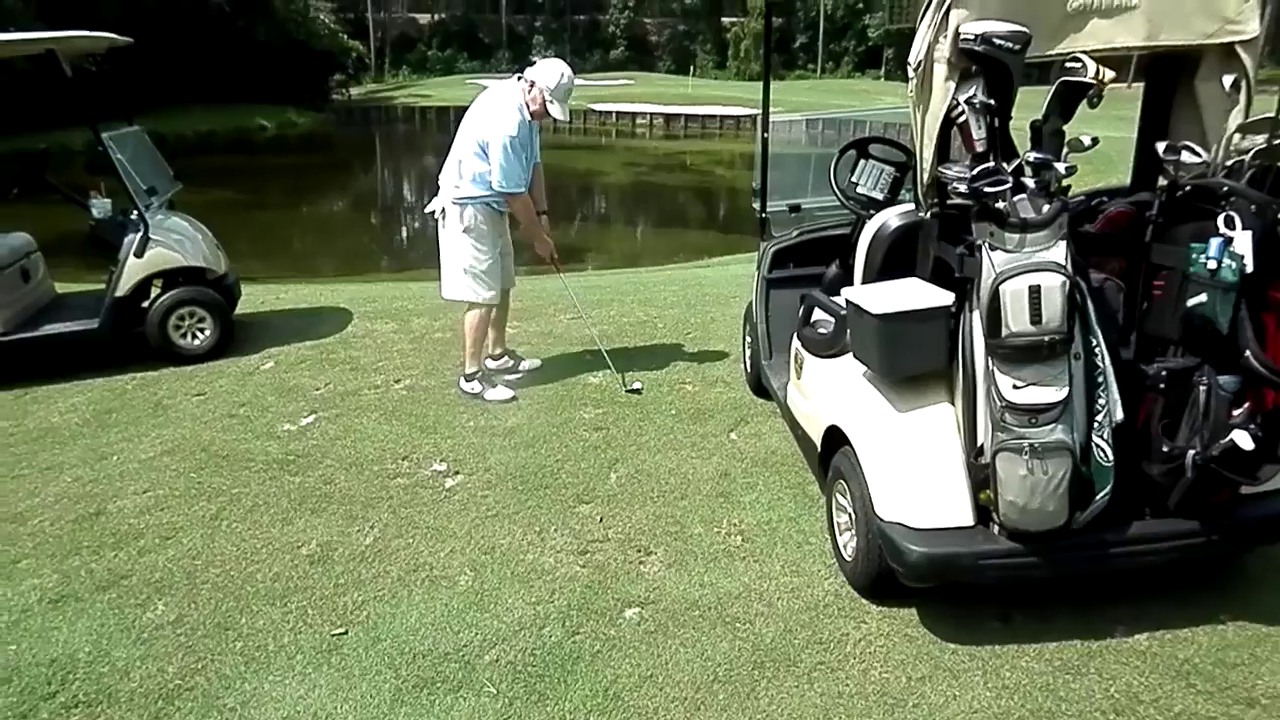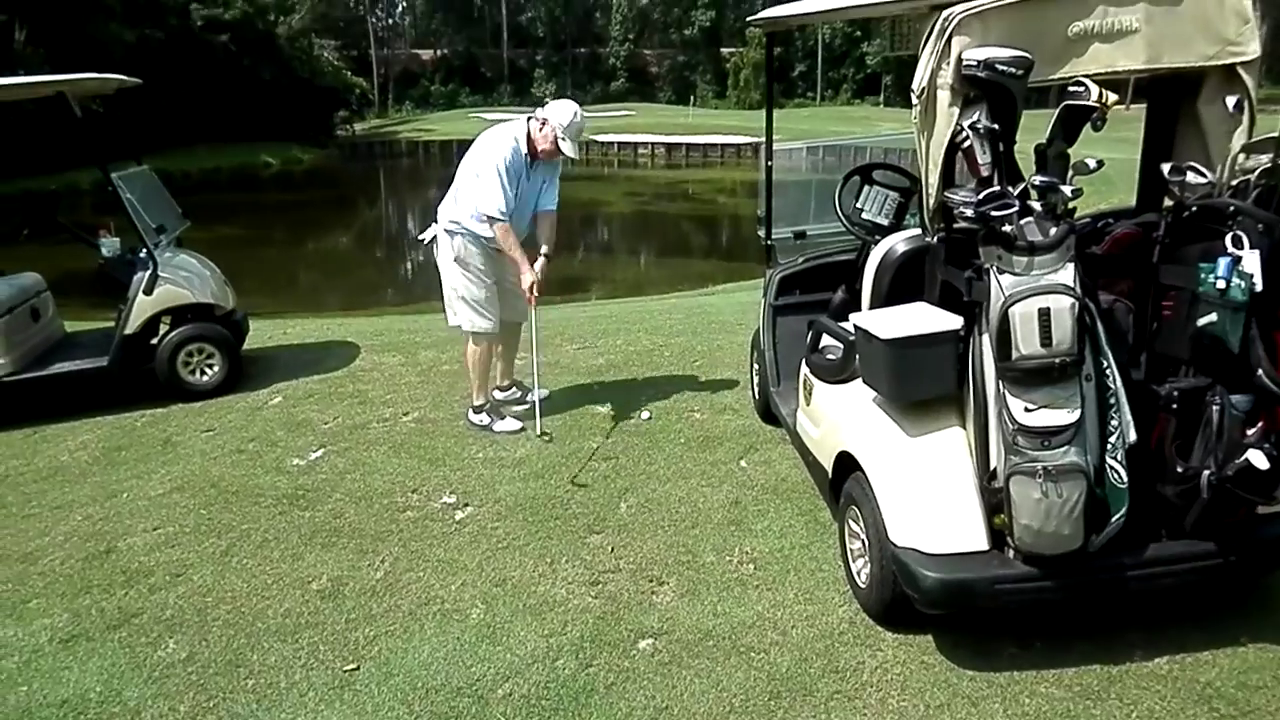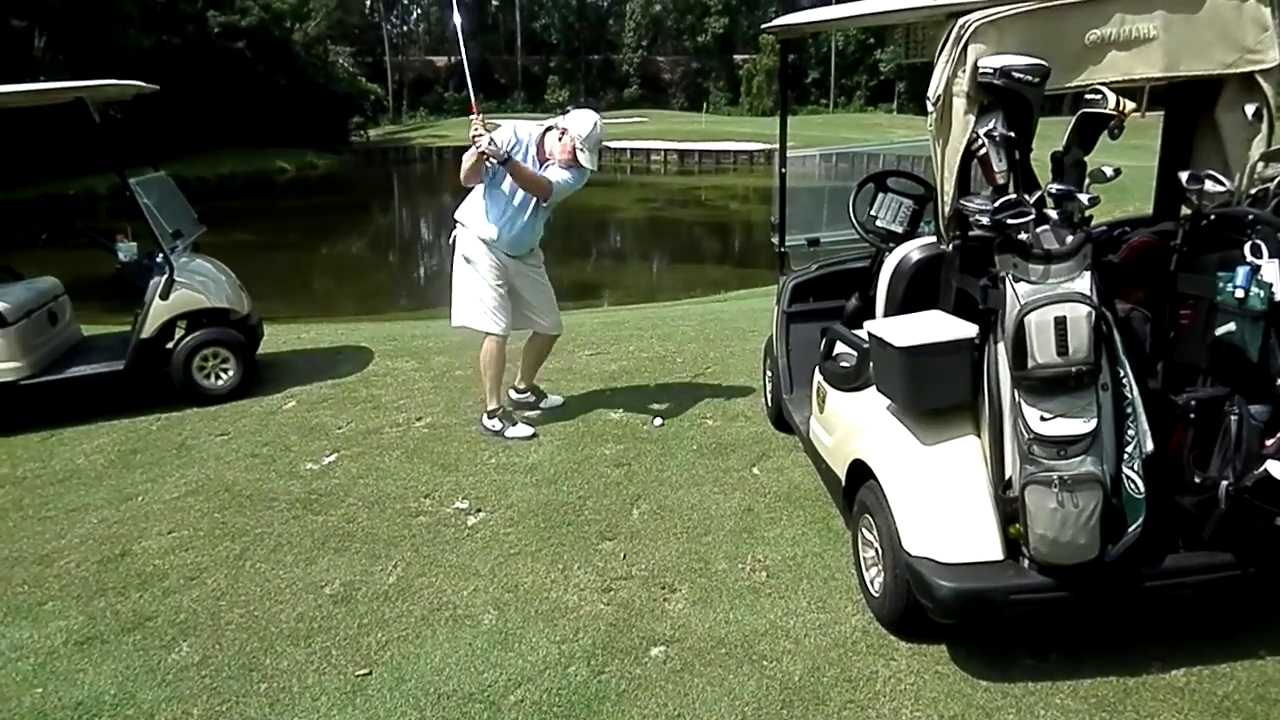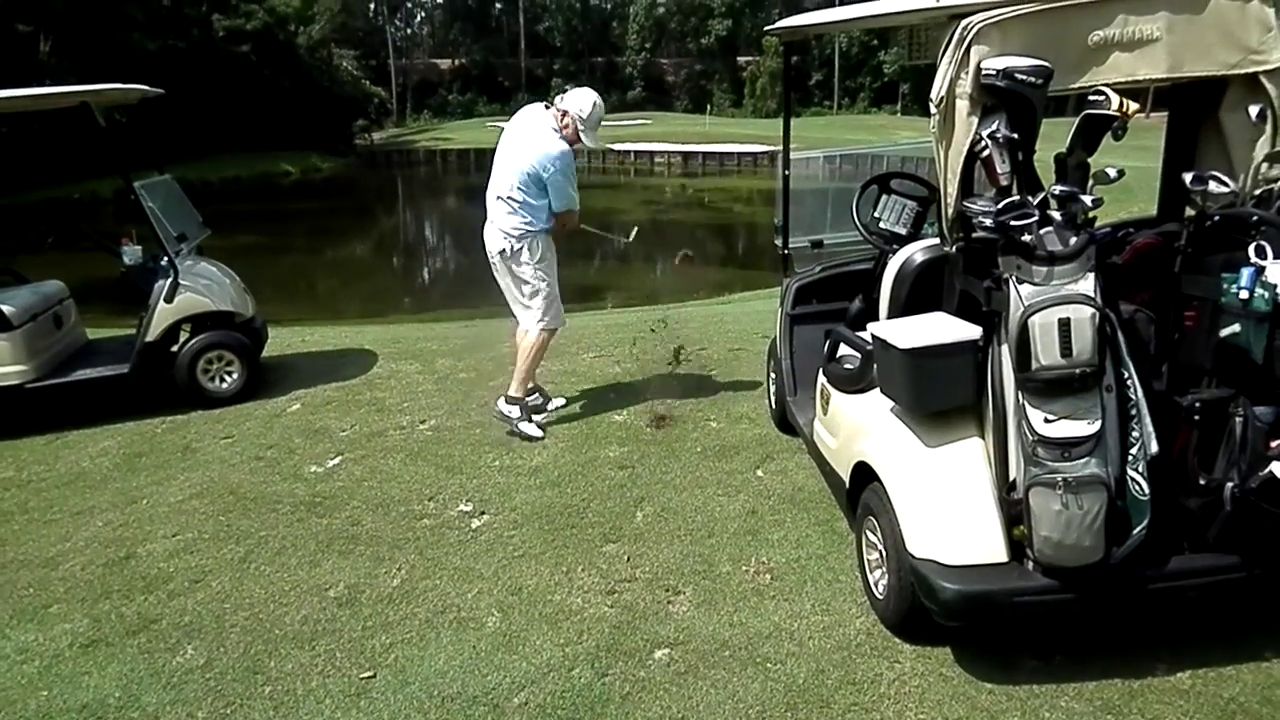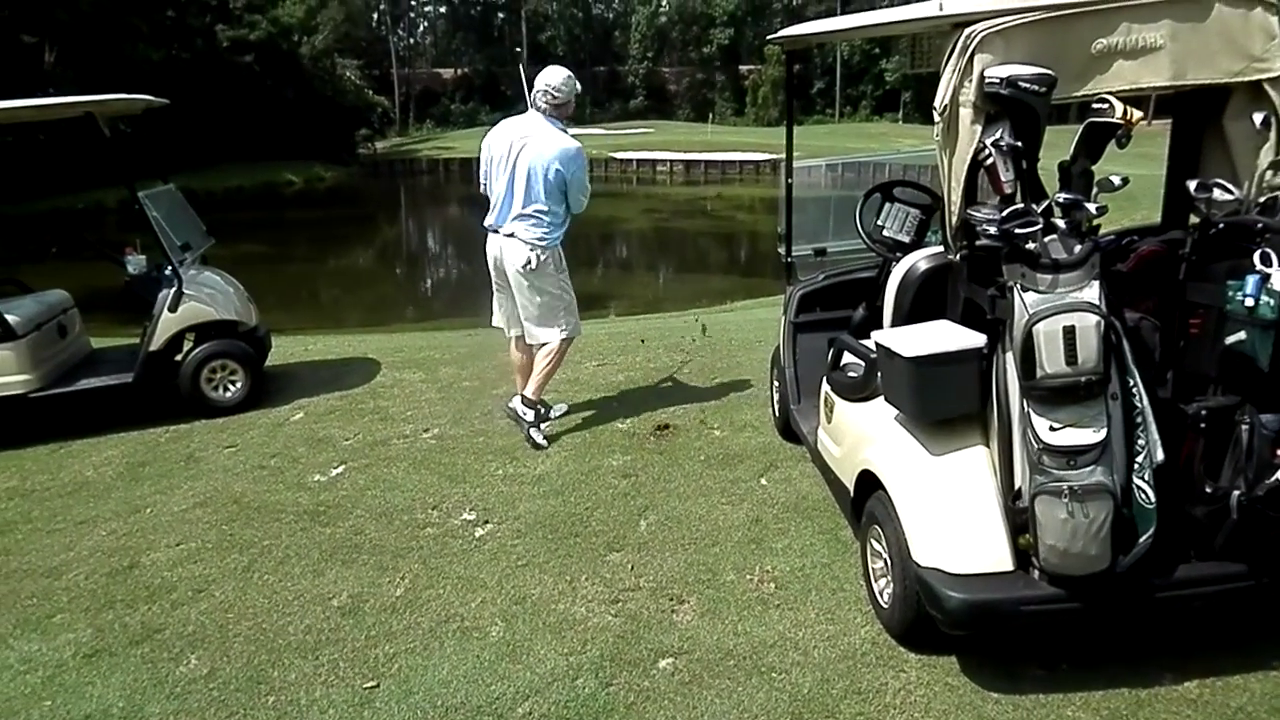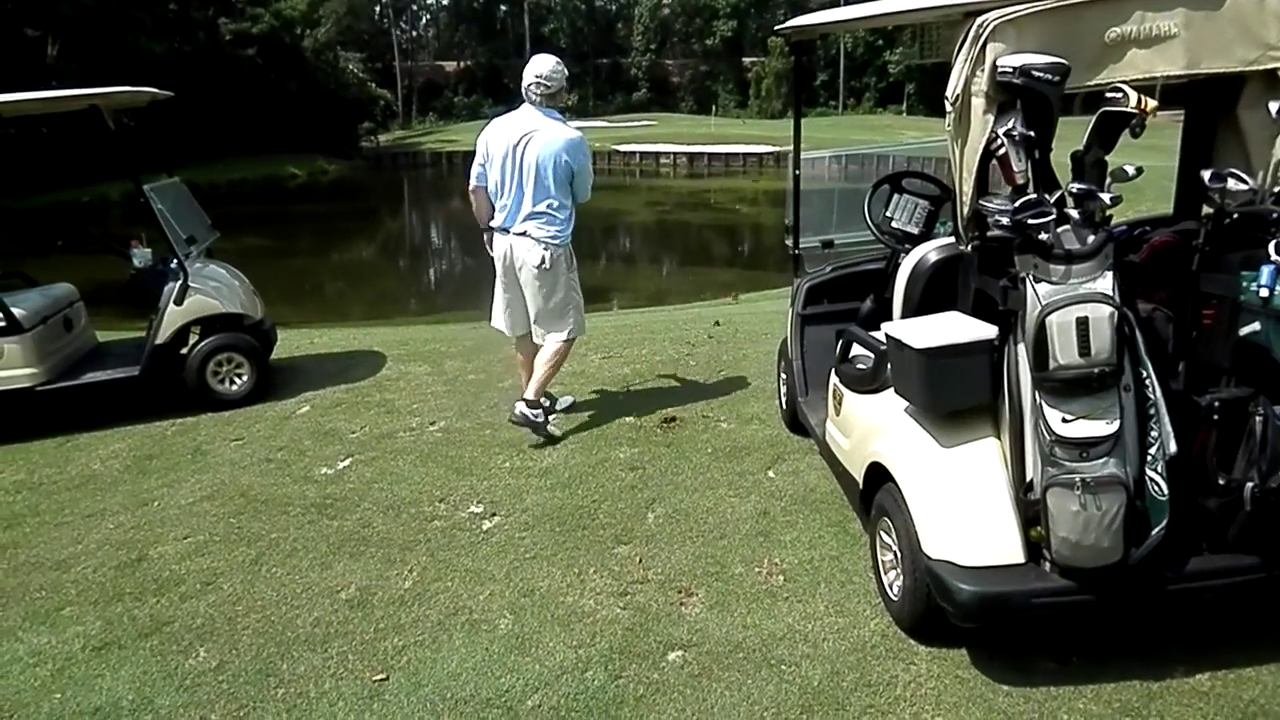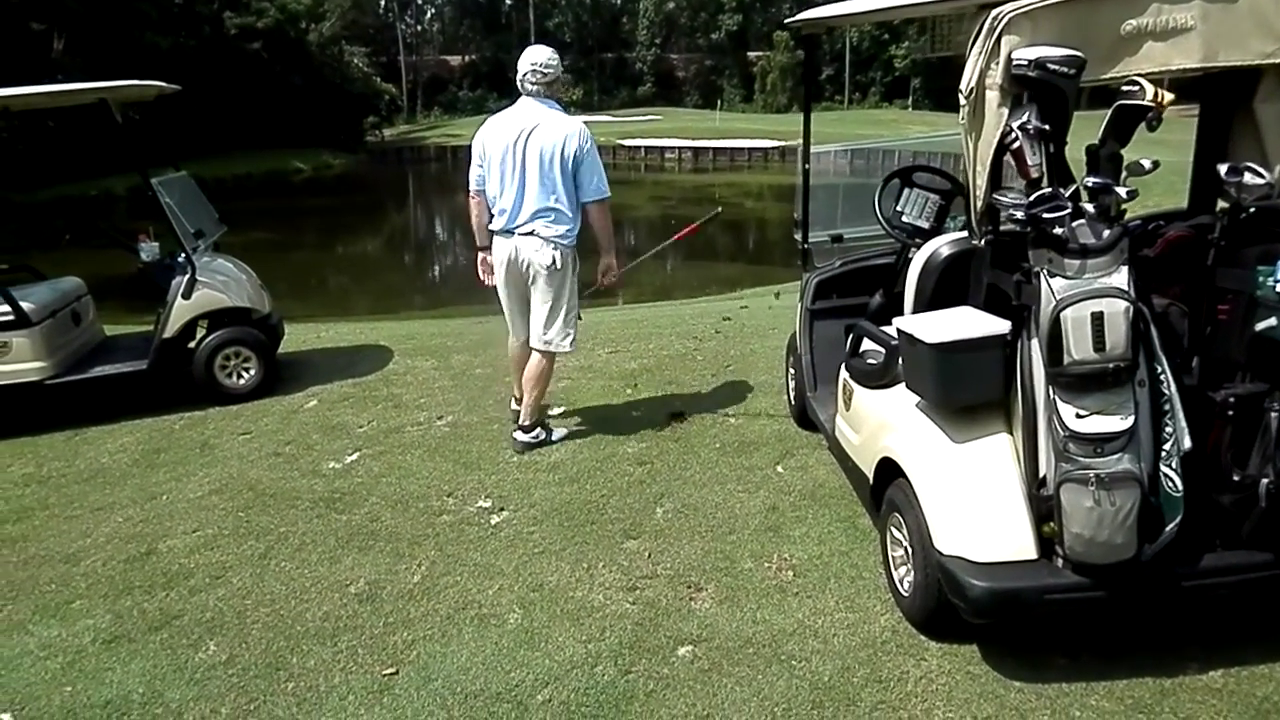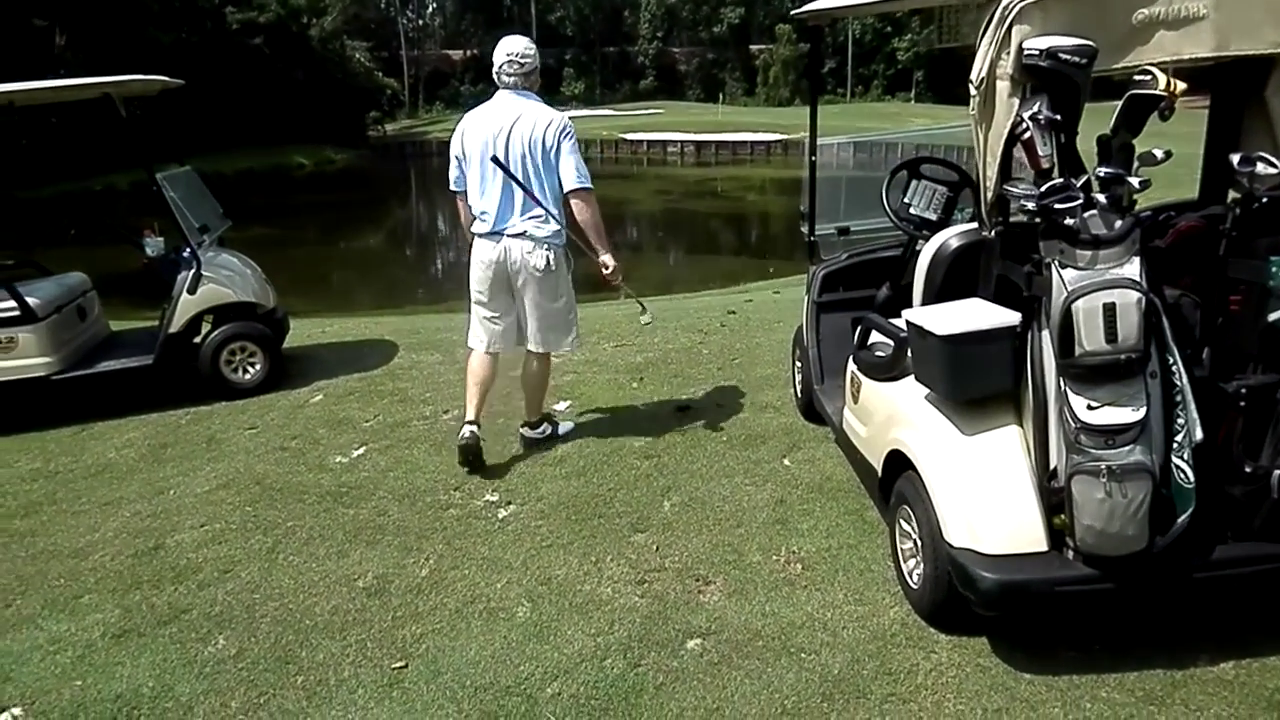
dt=0.4s
person 1, frame 1
left shoulder: (522, 105)
right shoulder: (505, 121)
left elbow: (533, 164)
right elbow: (514, 193)
left wrist: (542, 214)
right wrist: (538, 238)
left hip: (490, 206)
right hip: (469, 209)
left knee: (501, 285)
right knee: (482, 293)
left ankle: (498, 356)
right ankle: (471, 376)
person 1, frame 2
left shoulder: (547, 157)
right shoulder: (502, 148)
left elbow: (546, 210)
right elbow: (497, 219)
left wrist: (543, 257)
right wrist: (524, 269)
left hip: (495, 243)
right hip: (464, 240)
left knee: (512, 317)
right knee: (483, 325)
left ankle: (505, 387)
right ankle: (479, 408)
person 1, frame 3
left shoulder: (577, 169)
right shoulder: (515, 134)
left elbow: (542, 188)
right elbow: (467, 178)
left wrist: (504, 160)
right wrist: (477, 153)
left hip: (524, 253)
right hip: (481, 243)
left knee: (549, 327)
right knee: (495, 329)
left ankle: (523, 389)
right ankle: (493, 413)
person 1, frame 4
left shoulder: (530, 113)
right shoulder: (556, 151)
right elbow: (566, 213)
left wrist: (557, 219)
right wrist: (567, 224)
left hip: (508, 233)
right hip: (521, 241)
left knee: (534, 317)
right knee: (544, 321)
left ankle: (528, 390)
right ankle: (512, 401)
person 1, frame 5
left shoulder: (499, 131)
right shoulder: (568, 149)
left elbow: (486, 187)
right elbow: (578, 205)
left hip: (497, 242)
right hip: (535, 251)
left knee: (519, 330)
right knee: (560, 331)
left ankle: (528, 401)
right ankle: (527, 401)
person 1, frame 6
left shoulder: (494, 130)
right shoulder: (571, 140)
left elbow: (476, 189)
right elbow: (581, 196)
left wrist: (488, 227)
left hip: (504, 241)
right hip: (545, 247)
left knee: (522, 329)
right knee: (561, 331)
left ankle: (535, 397)
right ankle: (530, 401)
person 1, frame 7
left shoulder: (491, 128)
right shoulder: (573, 131)
left elbow: (477, 196)
right elbow: (596, 203)
left wrist: (483, 248)
right wrist: (608, 255)
left hip: (505, 245)
right hip: (551, 247)
left knee: (520, 333)
right knee: (545, 341)
left ankle: (520, 400)
right ankle: (528, 427)
person 1, frame 8
left shoulder: (469, 123)
right shoulder: (552, 123)
left elbow: (462, 196)
right elbow: (578, 195)
right wrist: (603, 251)
left hip: (487, 247)
right hip: (537, 248)
left knee: (484, 342)
right knee: (539, 343)
left ankle: (470, 424)
right ankle: (534, 424)
